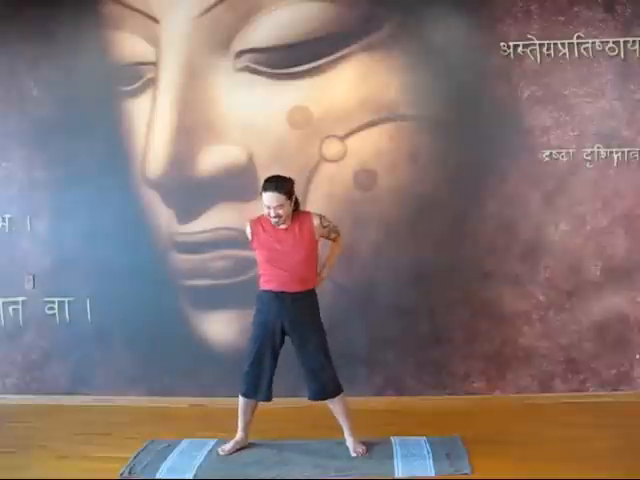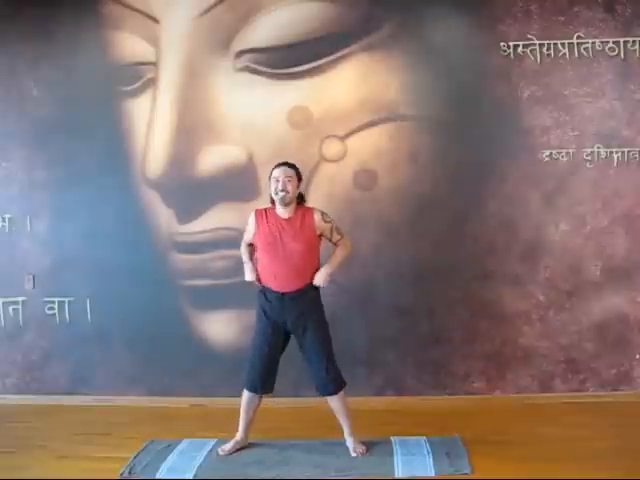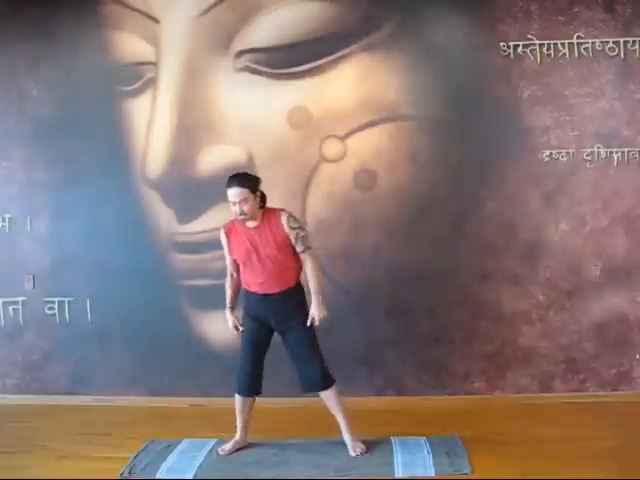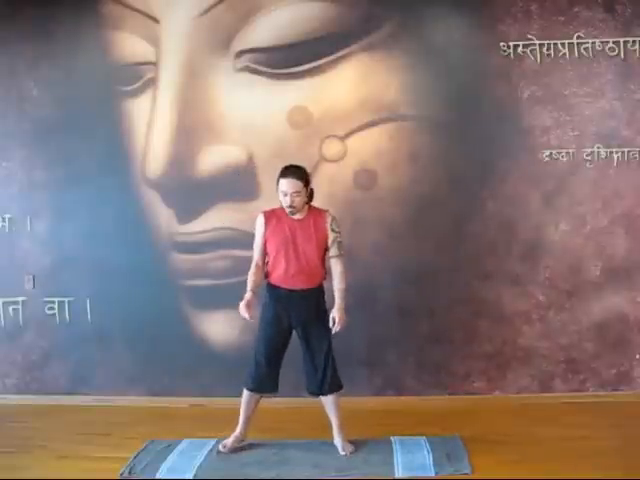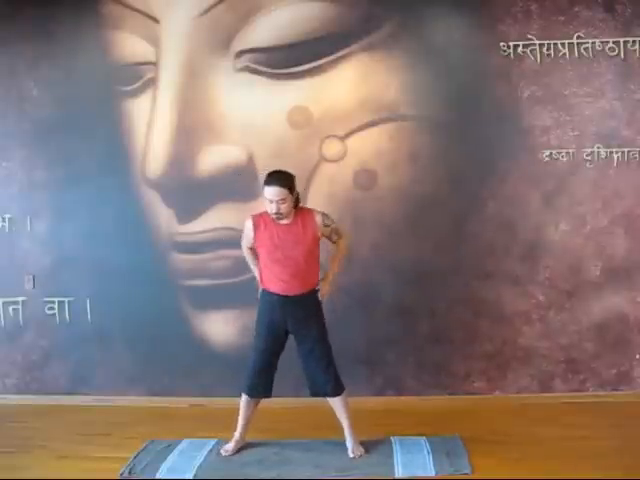
dt=0.7s
person 1, frame 1
left shoulder: (313, 222)
right shoulder: (254, 227)
left elbow: (339, 238)
left wrist: (324, 271)
left hip: (304, 304)
right hip: (268, 305)
left knee: (323, 373)
right knee: (254, 372)
left ankle: (349, 435)
right ankle: (241, 435)
person 1, frame 2
left shoulder: (315, 218)
right shoulder: (258, 218)
left elbow: (344, 243)
right elbow: (246, 244)
left wrist: (327, 269)
right wrist: (248, 266)
left hip: (306, 303)
right hip: (270, 304)
left knee: (326, 370)
right knee: (258, 371)
left ankle: (349, 435)
right ankle: (241, 435)
person 1, frame 3
left shoulder: (283, 220)
right shoulder: (228, 232)
left elbow: (309, 259)
left wrist: (318, 301)
right wrist: (230, 309)
left hip: (291, 301)
right hip: (254, 306)
left knee: (313, 367)
right knee: (247, 371)
left ankle: (347, 432)
right ankle: (240, 435)
person 1, frame 4
left shoulder: (326, 220)
right shoulder: (266, 219)
left elbow: (337, 265)
right elbow: (258, 263)
left wrist: (339, 305)
right wrist: (249, 294)
left hip: (312, 300)
right hip: (277, 300)
left knee: (323, 367)
right knee: (261, 366)
left ankle: (338, 434)
right ankle: (240, 432)
person 1, frame 5
left shoulder: (316, 219)
right shoulder: (254, 224)
left elbow: (341, 241)
right elbow: (247, 249)
left wrist: (329, 279)
left hip: (307, 304)
right hip: (272, 304)
left knee: (324, 370)
right knee: (258, 370)
left ankle: (349, 434)
right ankle: (239, 435)
